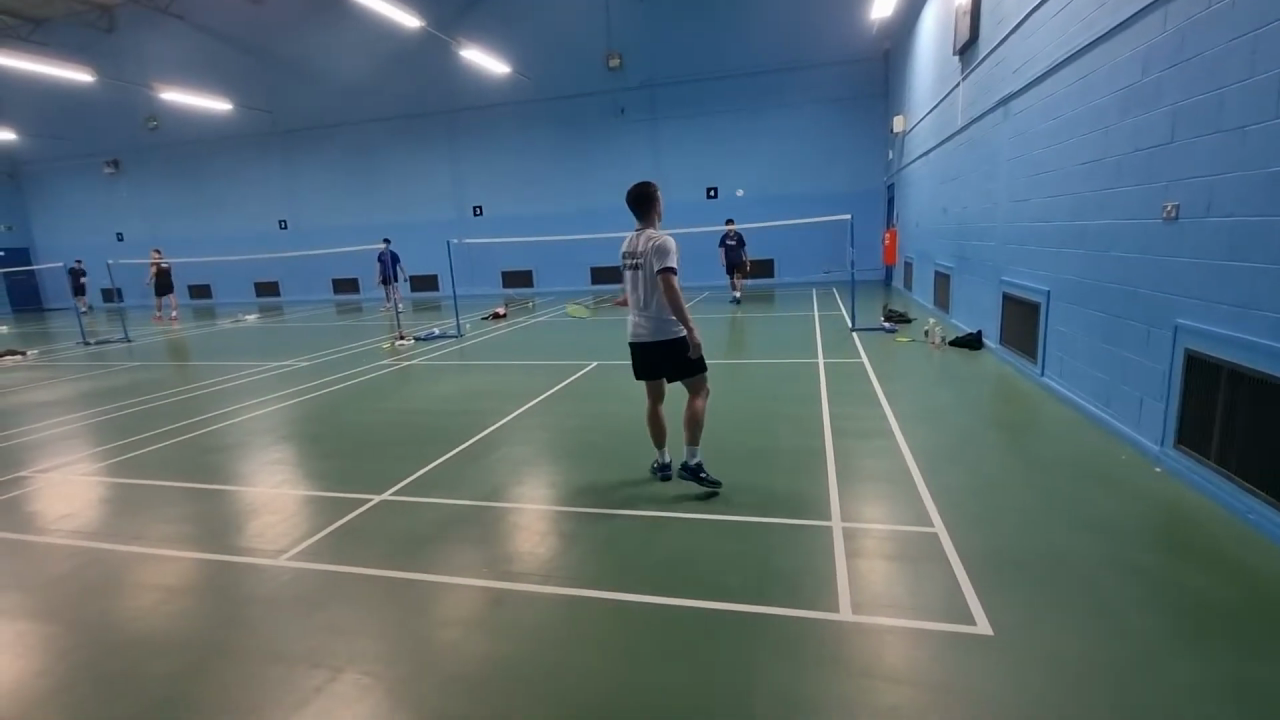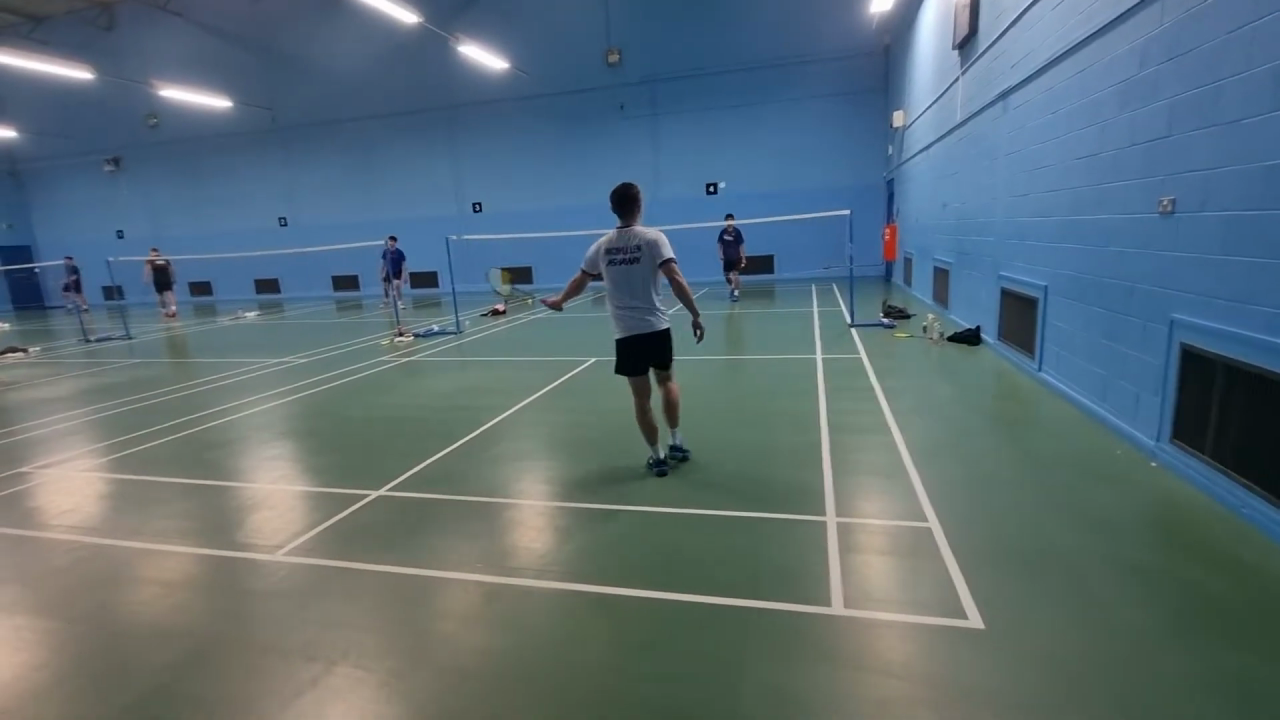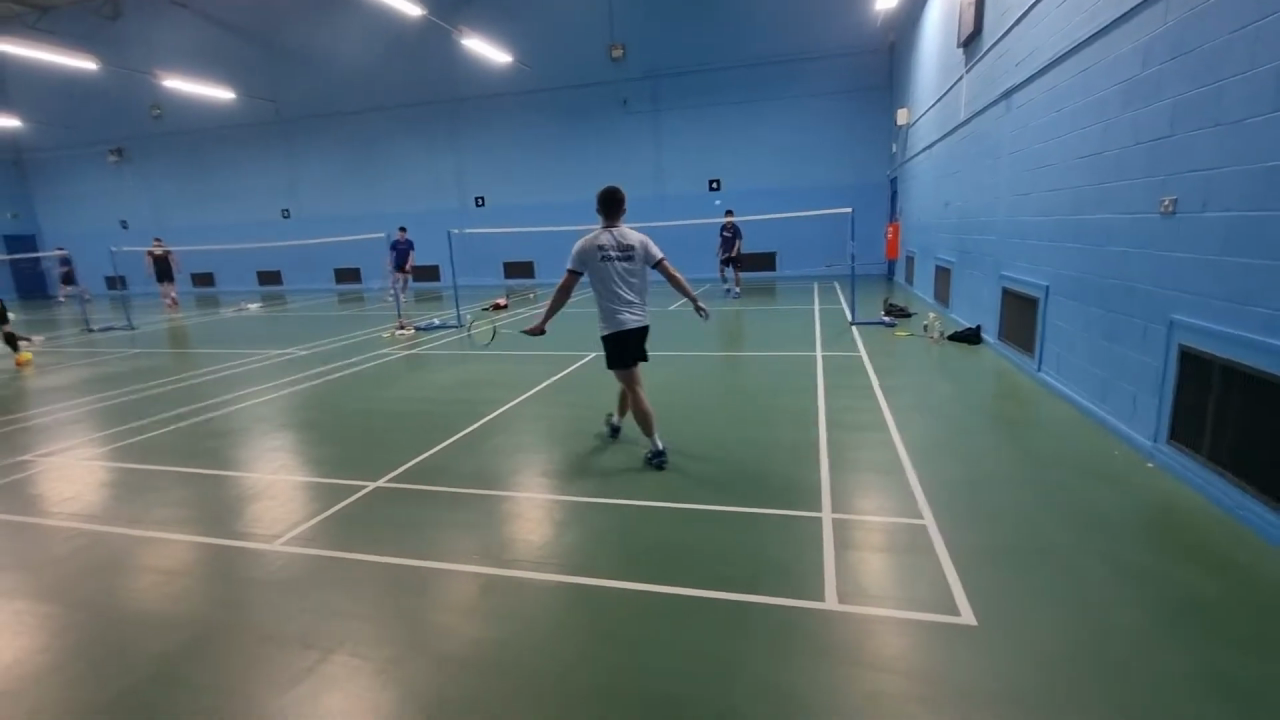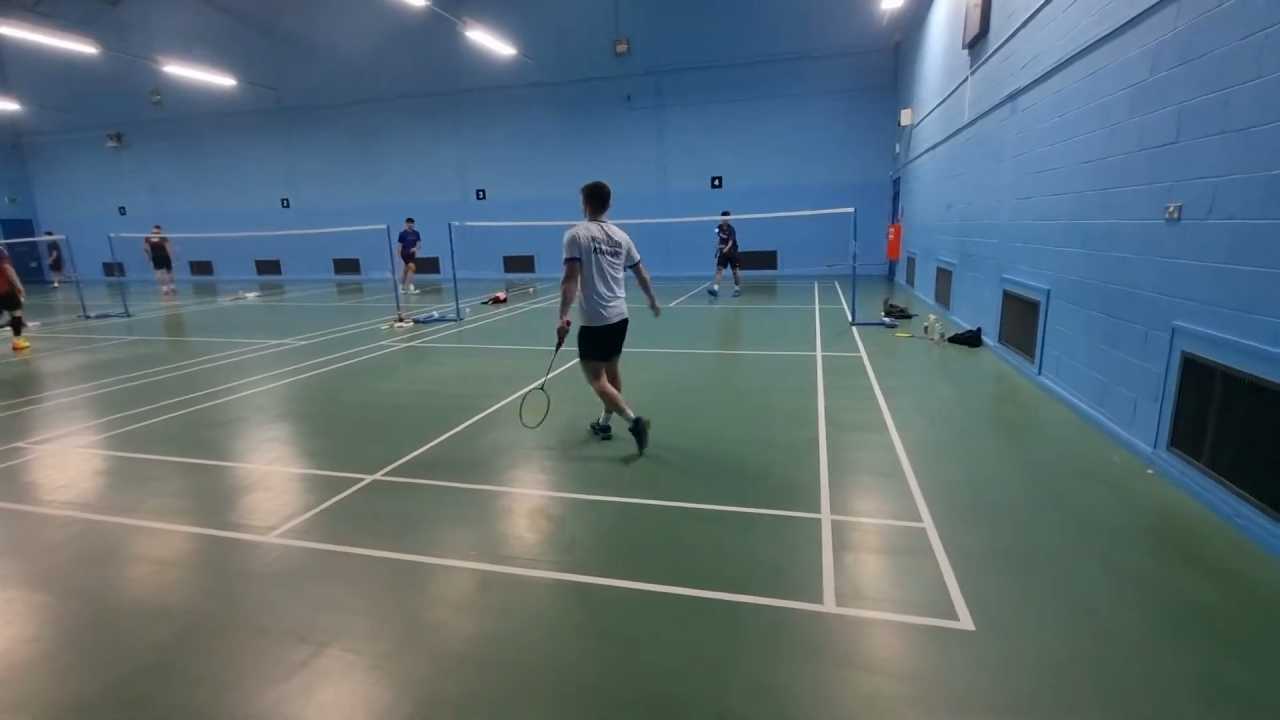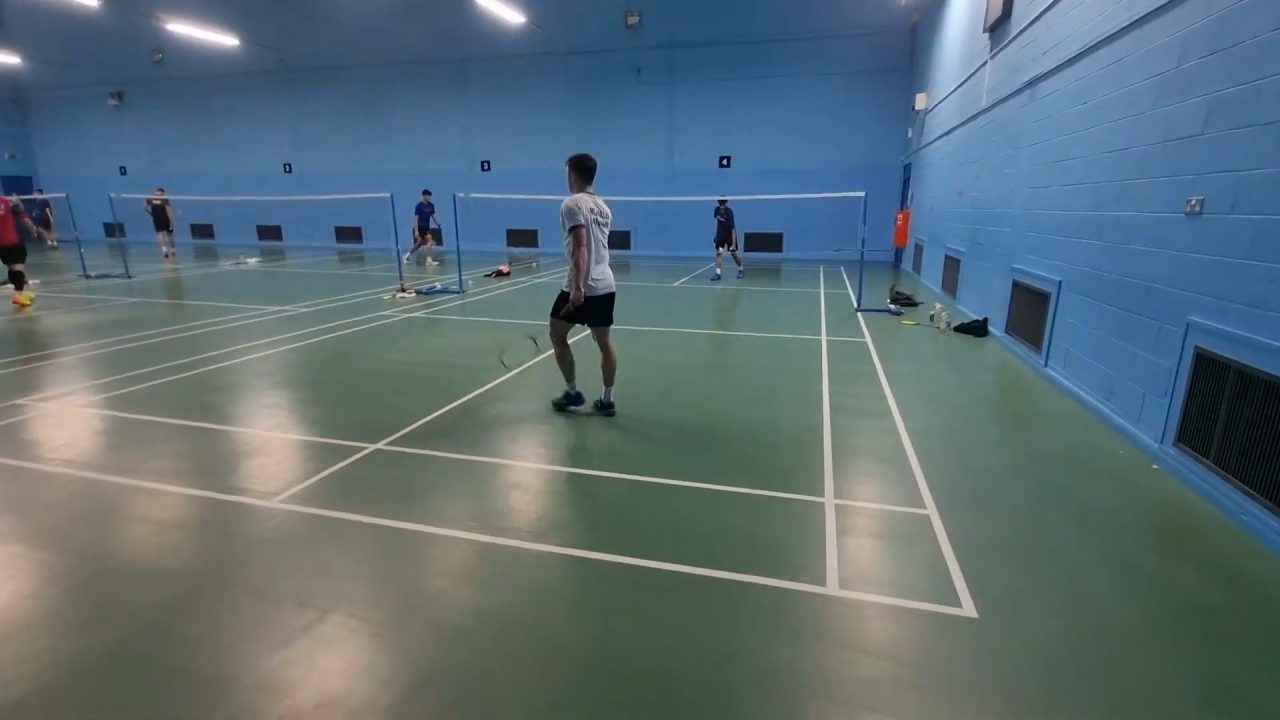
dt=0.2s
person 1, frame 1
left shoulder: (628, 244)
right shoulder: (663, 243)
right elbow: (670, 289)
right wrist: (689, 331)
left hip: (638, 336)
right hip: (669, 335)
left knee: (654, 399)
right knee: (699, 392)
left ankle: (663, 461)
right ankle: (692, 461)
person 1, frame 2
left shoulder: (601, 247)
right shoulder: (653, 238)
left elbow: (580, 281)
right elbow: (675, 279)
left wrist: (558, 301)
right wrist: (695, 315)
left hip: (626, 331)
right hip: (657, 327)
left knee: (641, 394)
right knee: (666, 381)
left ankle: (658, 456)
right ankle: (676, 443)
person 1, frame 3
left shoulder: (585, 246)
right shoulder: (640, 240)
left elbow: (565, 289)
right elbow: (670, 274)
left wrist: (543, 322)
right wrist: (695, 302)
left hip: (613, 326)
right hip: (639, 322)
left knee: (633, 386)
right knee: (627, 379)
left ankle: (657, 449)
right ankle: (615, 422)
person 1, frame 4
left shoulder: (576, 235)
right shoulder: (622, 236)
left elbow: (571, 278)
right elbow: (641, 275)
left wrist: (563, 317)
right wrist: (653, 301)
left hip: (594, 320)
right hip: (618, 316)
left knee: (595, 378)
right knee: (610, 370)
left ankle: (634, 420)
right ankle: (606, 423)
person 1, frame 5
left shoulder: (572, 204)
right shoulder: (602, 207)
left elbow: (580, 245)
left wrist: (577, 285)
left hip: (583, 289)
right hip: (606, 285)
left knee: (557, 335)
right knee: (605, 342)
left ankle: (573, 391)
right ankle: (608, 399)
